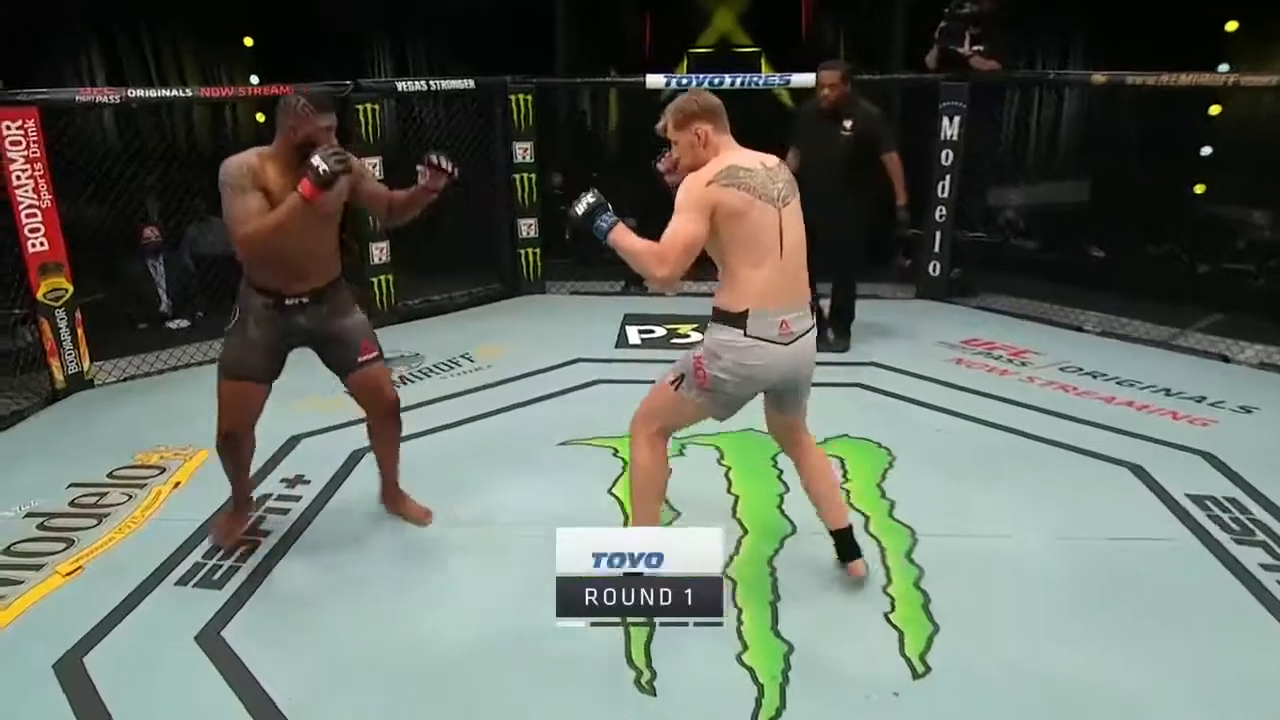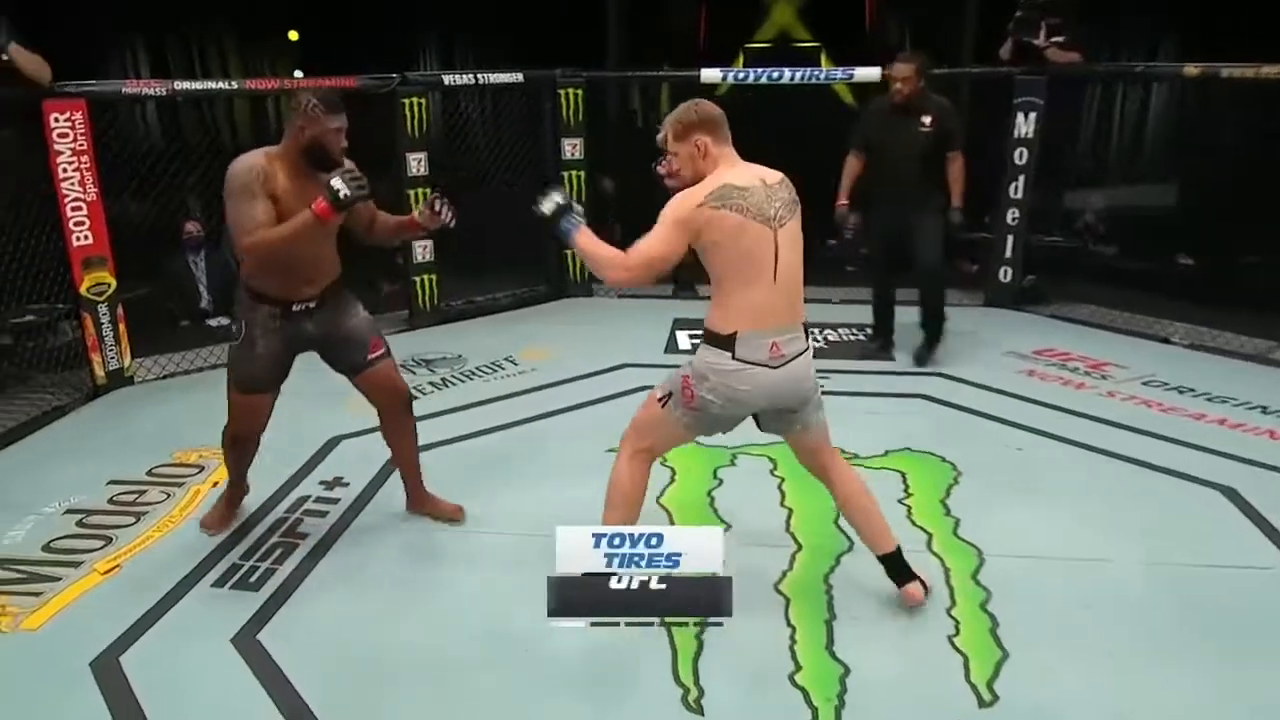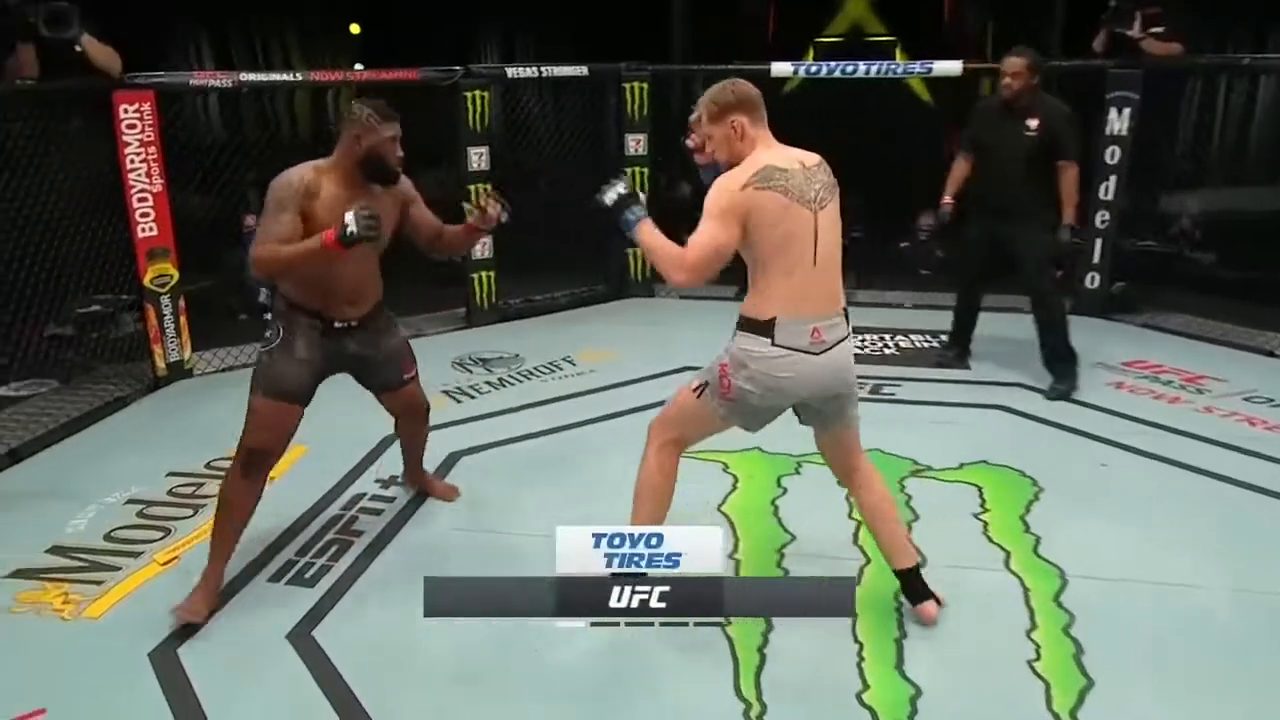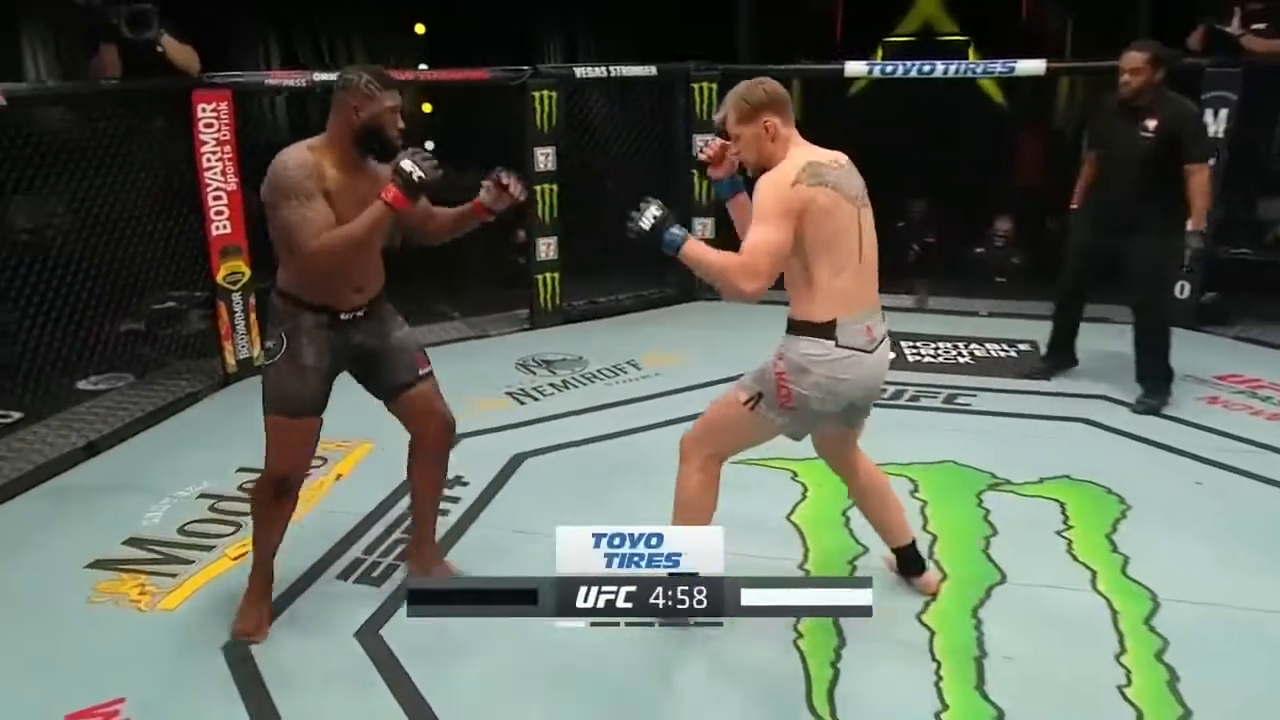
dt=0.3s
person 1, frame 1
left shoulder: (703, 184)
right shoulder: (778, 169)
left elbow: (663, 269)
left wrist: (606, 226)
left hip: (742, 342)
right hip: (797, 336)
left knee: (650, 429)
right knee: (795, 439)
right ankle: (848, 550)
person 1, frame 2
left shoulder: (696, 202)
right shoulder: (781, 184)
left elbow: (623, 273)
left wrist: (569, 224)
left hip: (732, 364)
right hip: (794, 359)
left knee: (636, 447)
right knee: (827, 464)
right ankle: (903, 575)
person 1, frame 3
left shoulder: (737, 185)
right shoulder: (818, 167)
left elbow: (686, 272)
left wrist: (633, 217)
left hip: (769, 353)
right hip: (832, 350)
left knee: (663, 435)
right knee: (851, 466)
right ankle: (917, 589)
person 1, frame 4
left shoulder: (781, 181)
right shoulder: (841, 165)
left elbow: (749, 280)
left wrist: (672, 237)
right wrist: (728, 184)
left hip: (819, 355)
right hip: (869, 349)
left knee: (699, 450)
right knee: (842, 454)
right ankle: (913, 562)
person 2, frame 1
left shoulder: (342, 167)
right shoulder: (241, 170)
left elbow: (392, 210)
right elbow: (248, 246)
left wrist: (426, 190)
right wrist: (310, 189)
left hip: (330, 303)
right hip: (266, 309)
left knee: (384, 403)
right knee: (233, 427)
left ankle: (392, 491)
right ankle: (241, 500)
person 2, frame 2
left shoulder: (341, 170)
right shoulder: (250, 172)
left elbow: (373, 229)
right elbow: (250, 252)
left wrist: (420, 222)
right wrist: (324, 207)
left hip: (332, 304)
right hip: (268, 313)
left knee: (396, 395)
right knee: (243, 431)
left ankle: (418, 495)
right ankle: (234, 494)
person 2, frame 3
left shoulder: (392, 186)
right shoulder: (296, 185)
left elbow: (433, 238)
right elbow: (262, 263)
left wrist: (476, 226)
right wrist: (338, 237)
left hip: (370, 324)
right hip: (302, 328)
left knee: (415, 408)
right knee: (256, 452)
left ankle: (415, 474)
right ankle: (213, 577)
person 2, frame 4
left shoulder: (386, 162)
right shoulder: (297, 167)
left elbow: (428, 226)
right elbow: (320, 256)
left wrist: (484, 206)
right wrist: (394, 196)
left hip: (373, 317)
right hip: (306, 326)
left knee: (436, 427)
right knee: (284, 472)
left ankle: (423, 549)
right ankle: (260, 589)
person 3, frame 1
left shoulder: (868, 116)
right shoulder: (807, 113)
left elbow: (890, 158)
right elbow: (795, 153)
left wrist: (901, 202)
left hip: (849, 208)
right hip: (810, 204)
left knee: (844, 270)
left ankle: (841, 329)
right ankle: (816, 321)
person 3, frame 2
left shoulder: (940, 110)
right shoulder: (876, 111)
left elbow: (953, 159)
right elbow: (856, 156)
left wrist: (956, 204)
right wrist: (843, 199)
left hip: (926, 208)
right hip: (880, 208)
left knee: (930, 267)
right knee: (881, 273)
left ankle: (931, 334)
right ankle: (883, 336)
person 3, frame 3
left shoulder: (1055, 114)
right shoulder: (986, 110)
left elbow: (1067, 170)
right elbow: (966, 157)
left wrist: (1067, 222)
right wrist: (948, 198)
left hip: (1033, 221)
right hip: (983, 215)
left knee: (1043, 290)
right knee: (969, 281)
left ankle: (1063, 368)
right ankle: (958, 345)
person 3, frame 4
left shoulder: (1181, 114)
right shoulder: (1110, 109)
left elbow: (1197, 172)
left wrist: (1196, 227)
right wrist: (1076, 203)
left hip: (1149, 228)
right hip: (1096, 217)
left knee: (1150, 304)
right knee: (1070, 285)
left ankle: (1155, 383)
right ankle: (1059, 355)
